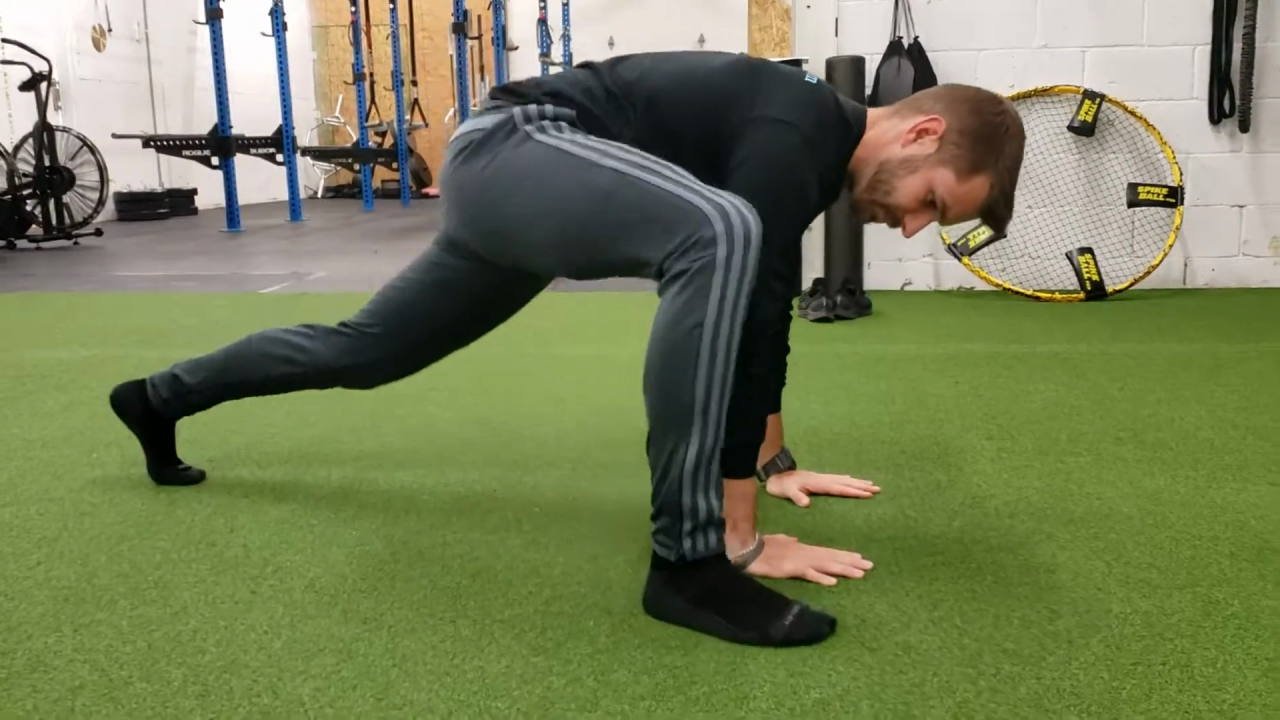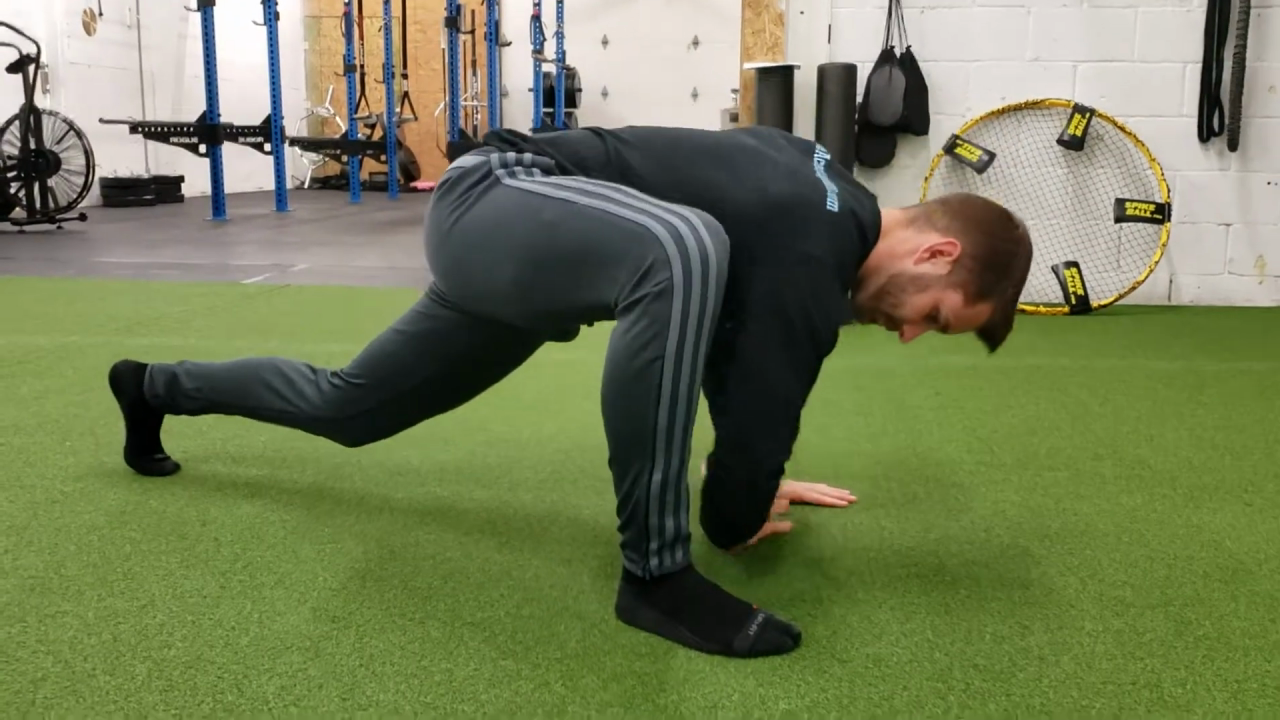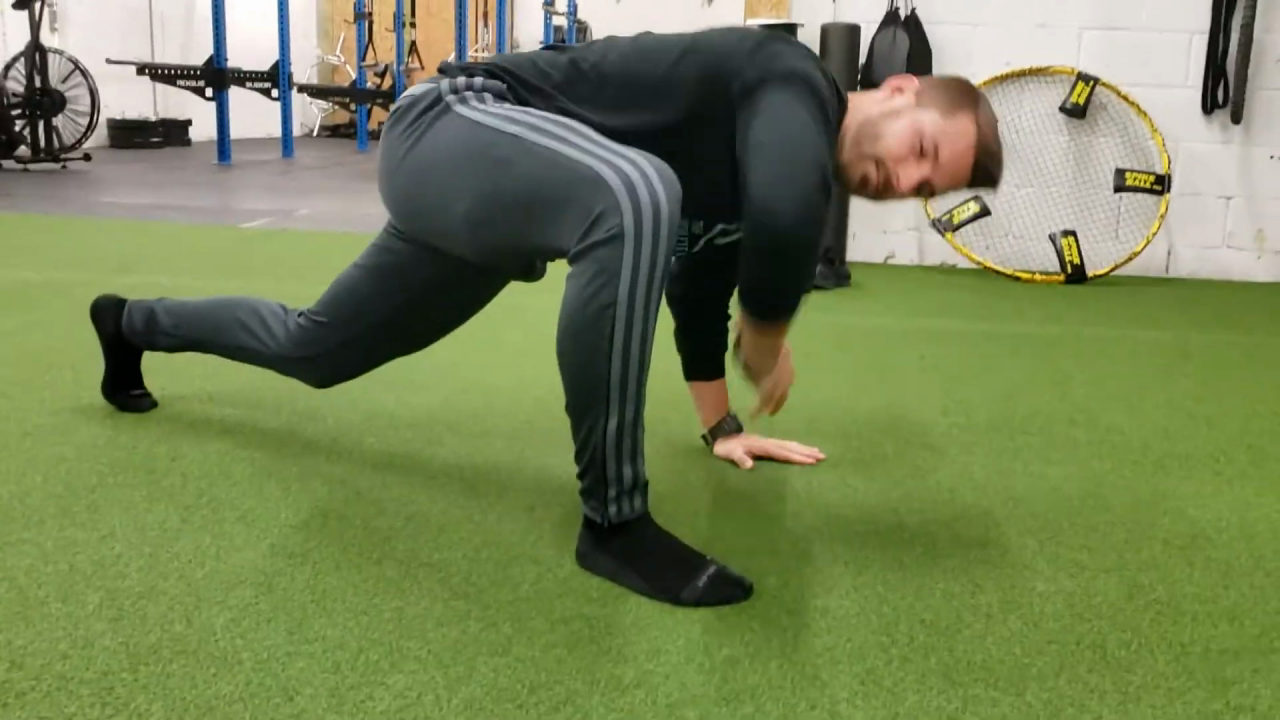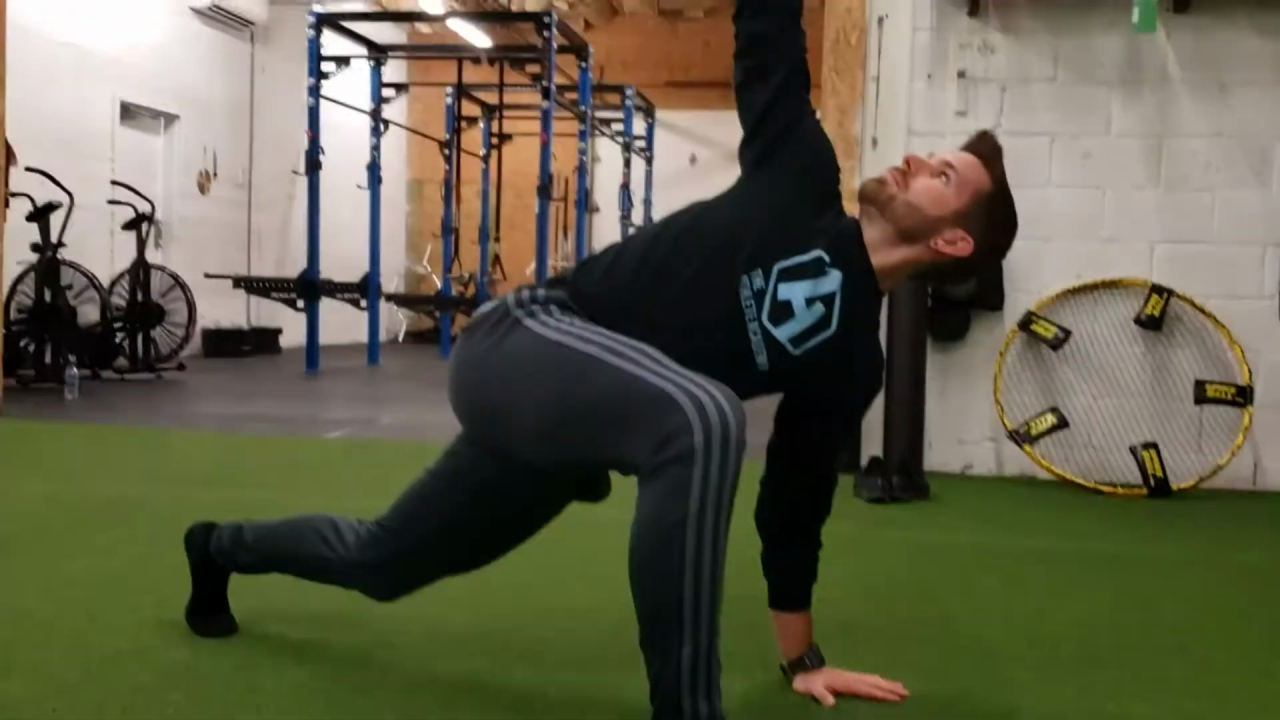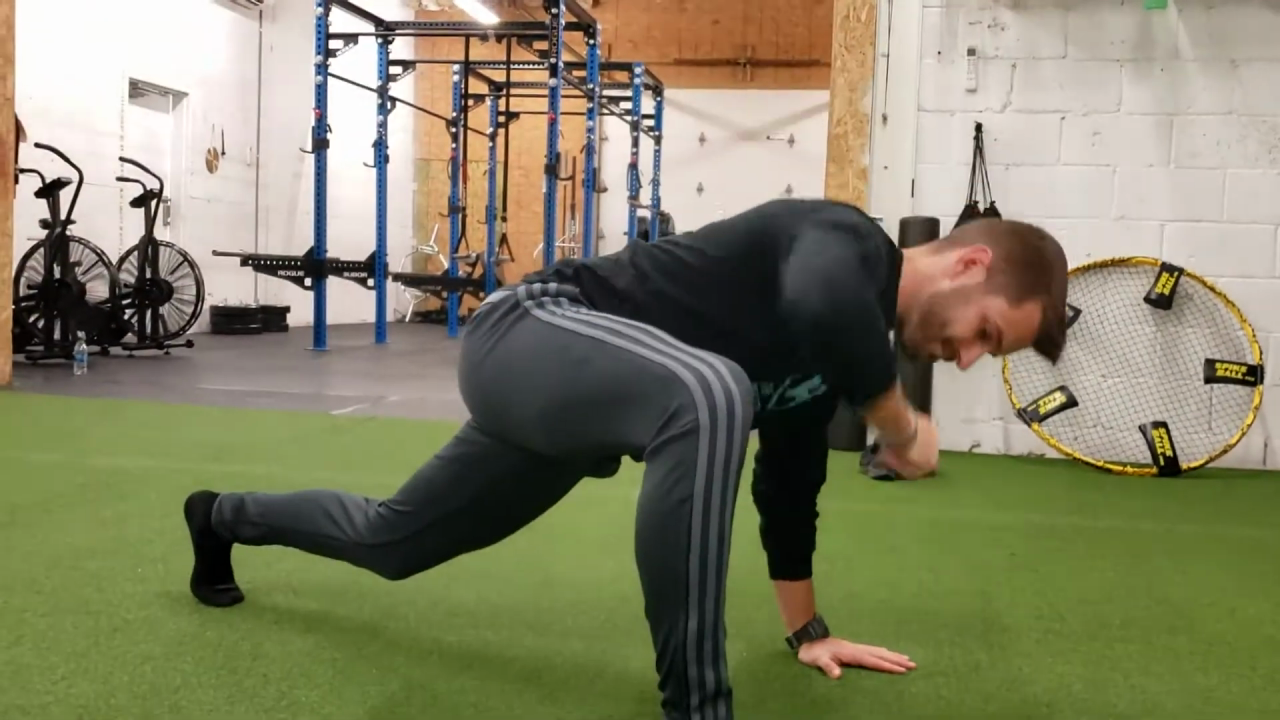
dt=1s
person 1, frame 1
left shoulder: (811, 143)
right shoulder: (794, 138)
left elbow: (761, 308)
right elbow: (741, 320)
left wrist: (770, 461)
right wrist: (740, 539)
left hip: (521, 181)
right hip: (510, 147)
left knee: (364, 347)
right knee: (722, 234)
left ankle: (158, 398)
right ankle: (689, 560)
person 1, frame 2
left shoulder: (826, 198)
right shoulder: (813, 261)
left elbow: (724, 327)
right elbow: (739, 485)
left wrist: (757, 482)
right wrist: (744, 526)
left hip: (499, 234)
right hip: (489, 202)
left knee: (345, 406)
right knee: (683, 250)
left ankle: (154, 388)
right ankle: (655, 571)
person 1, frame 3
left shoulder: (785, 150)
right shoulder: (794, 85)
left elbow: (700, 267)
right elbow: (782, 218)
left wrist: (719, 422)
right wrist: (766, 354)
left hip: (466, 177)
right hip: (449, 127)
left knee: (312, 348)
right knee: (638, 196)
left ankle: (133, 325)
right ankle: (614, 519)
person 1, frame 4
left shoulder: (853, 359)
right shoulder: (801, 182)
left elbow: (794, 500)
left hip: (569, 424)
right hip: (517, 343)
left knee: (380, 561)
right knee: (701, 418)
left ankle: (223, 548)
person 1, frame 5
left shoulder: (851, 351)
right shoulder: (854, 250)
left elbow: (790, 477)
right elbow: (823, 311)
left wrist: (808, 627)
right wrist: (900, 422)
left hip: (555, 388)
right hip: (528, 329)
left knee: (392, 538)
right knee: (711, 393)
left ankle: (225, 515)
